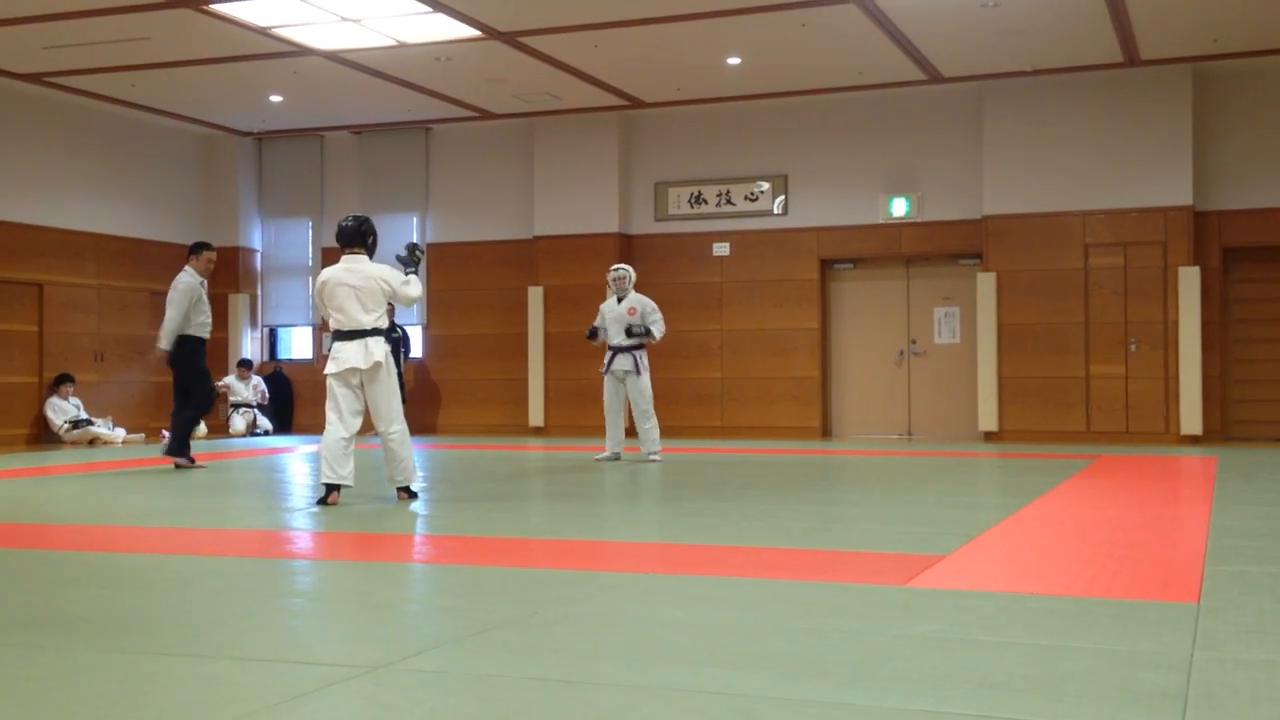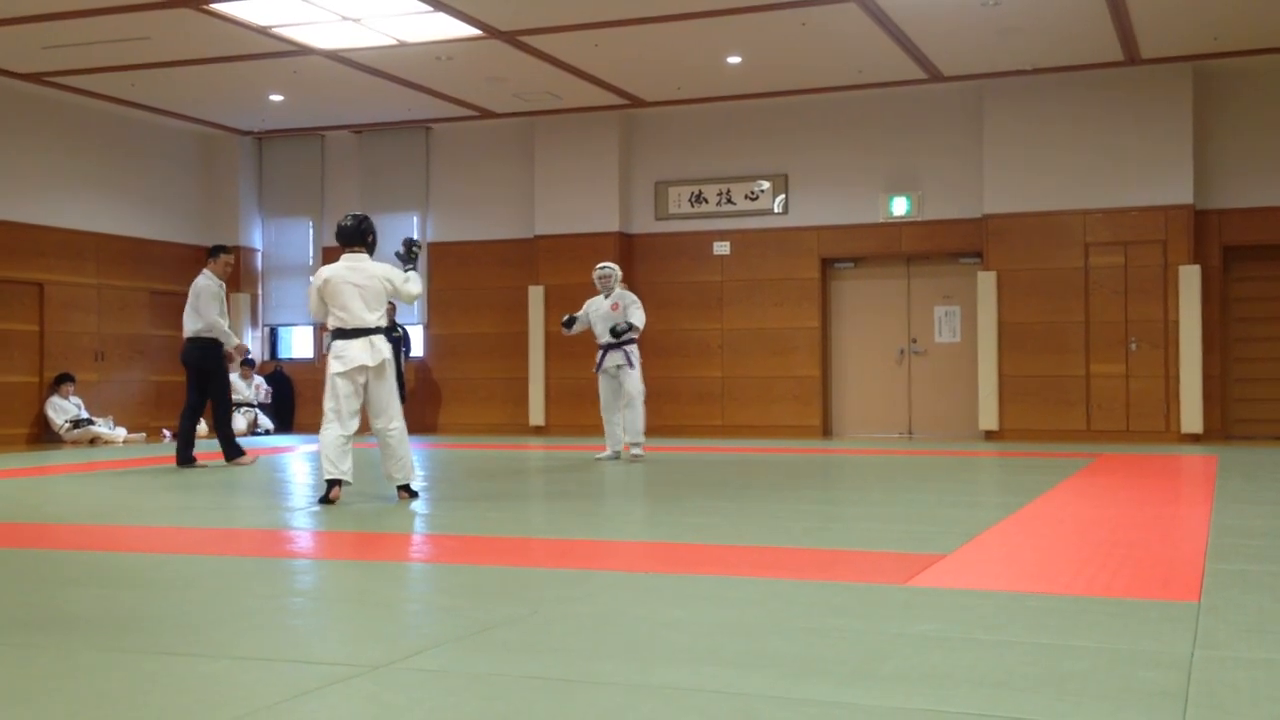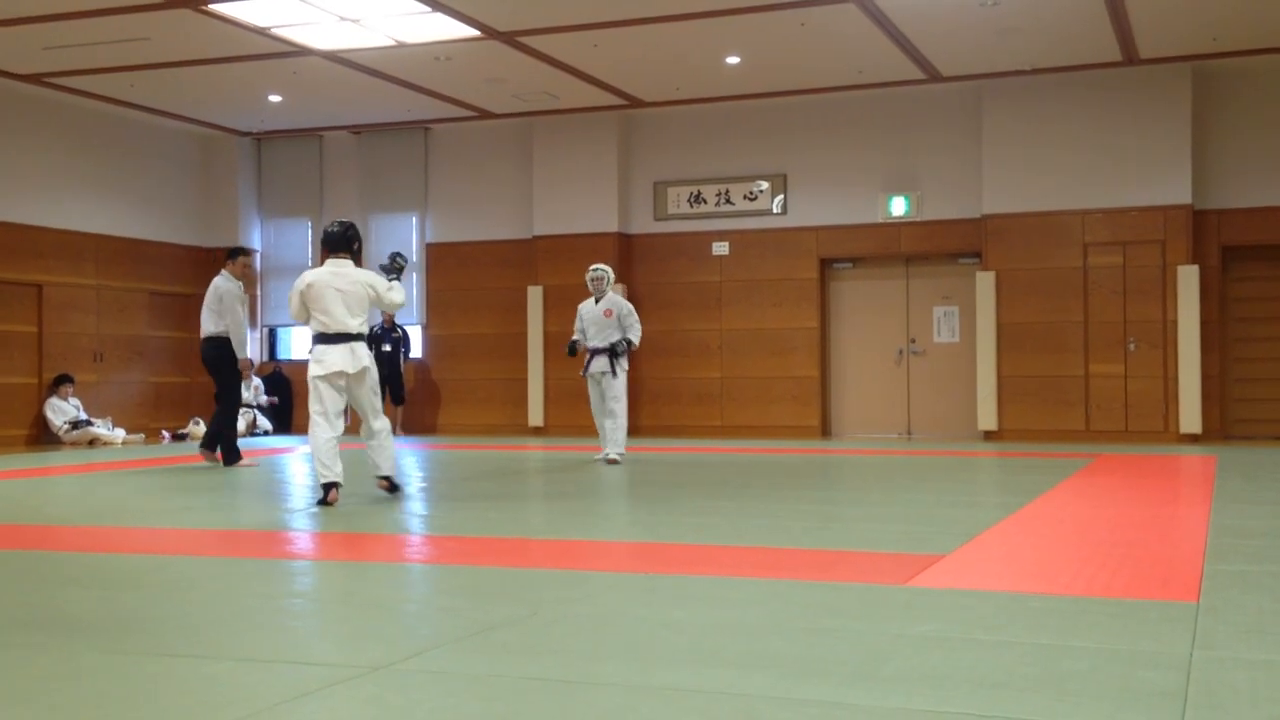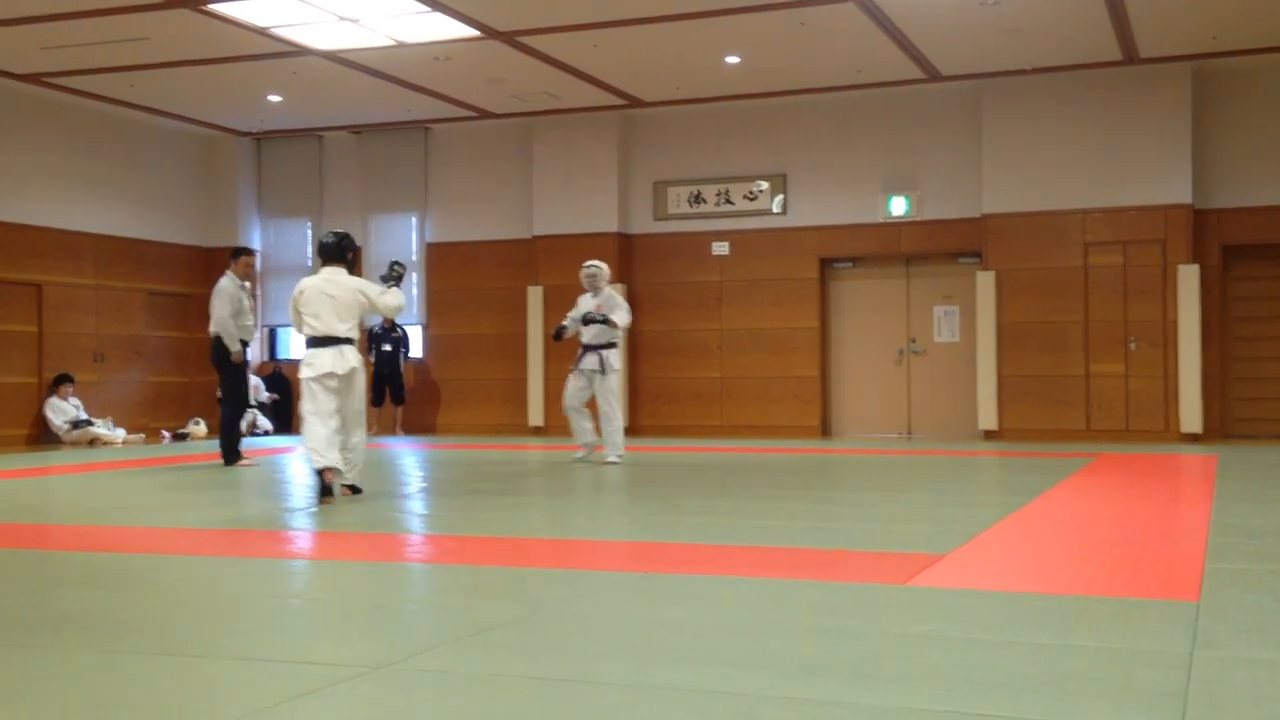
dt=0.3s
person 1, frame 1
left shoulder: (326, 276)
right shoulder: (382, 273)
right elbow: (411, 294)
right wrist: (411, 268)
left hip: (342, 352)
right hip: (375, 350)
left knee: (338, 422)
right knee: (390, 421)
left ankle: (333, 487)
right ankle: (403, 484)
person 1, frame 2
left shoulder: (325, 274)
right shoulder: (383, 271)
left elbow: (318, 314)
right elbow: (412, 292)
right wrist: (410, 265)
left hip: (343, 350)
right hip: (376, 348)
left knee: (337, 421)
right knee: (389, 419)
left ankle: (334, 482)
right ankle: (403, 484)
person 1, frame 3
left shoulder: (309, 279)
right shoulder: (367, 278)
left elbow: (299, 316)
right elbow: (395, 301)
right wrist: (394, 276)
left hip: (324, 355)
right hip: (357, 354)
left knee: (325, 423)
right knee: (375, 419)
left ankle: (330, 485)
right ankle: (384, 475)
person 1, frame 4
left shoulder: (304, 286)
right shoulder: (359, 286)
left elbow: (298, 325)
right elbow: (393, 306)
right wrist: (394, 284)
left hip: (316, 358)
right hip: (347, 358)
left knee: (318, 421)
right knee: (353, 426)
left ankle: (327, 471)
right ankle: (349, 480)
person 2, frame 1
left shoulder: (194, 283)
right shoulder: (188, 282)
right elbow: (175, 316)
right wrist: (164, 346)
left hip: (188, 348)
right hip: (187, 347)
left knee: (185, 402)
right knee: (203, 399)
left ankle: (181, 454)
right ankle: (176, 448)
person 2, frame 2
left shoulder: (207, 284)
right shoulder: (208, 285)
right elbow: (213, 321)
left wrist: (225, 348)
right wrist: (234, 343)
left hip: (196, 348)
right hip: (206, 349)
left knee: (194, 404)
right knee: (221, 403)
left ankle: (184, 456)
right ankle: (233, 453)
person 2, frame 3
left shoulder: (221, 284)
right shoulder: (230, 287)
right elbow: (235, 323)
left wrist: (239, 354)
right wrist: (242, 356)
left hip: (214, 346)
right hip: (223, 348)
left knee: (226, 401)
right knee: (230, 402)
left ankle: (209, 445)
right ankle: (231, 456)
person 2, frame 4
left shoulder: (240, 287)
right shoulder: (227, 287)
right elbow: (223, 319)
left wrist: (238, 348)
right wrist: (235, 348)
left hip: (234, 348)
right hip: (228, 349)
left knee: (238, 401)
right knee: (234, 402)
left ankle: (230, 450)
right ankle: (231, 455)
person 3, frame 1
left shoulder: (643, 302)
right shoulder: (606, 306)
left elbow: (659, 327)
right elbow: (601, 335)
left wrist: (643, 330)
right wrist: (594, 333)
left hip: (635, 359)
right hip: (613, 359)
left knee: (642, 406)
right knee: (612, 406)
left ankle: (652, 450)
right ankle: (614, 449)
person 3, frame 2
left shoulder: (627, 297)
right shoulder: (592, 304)
left elbow: (638, 318)
right elbow: (574, 326)
left wrist: (626, 326)
right wrist: (567, 323)
left hip: (626, 354)
right hip: (605, 357)
left knee: (633, 395)
right knee: (608, 405)
left ankle: (635, 443)
right ankle: (614, 448)
person 3, frame 3
left shoulder: (620, 304)
right shoulder: (584, 307)
left elbow: (635, 330)
right elbow: (581, 333)
left wrist: (624, 344)
right wrist: (575, 344)
left hip: (614, 361)
right hip: (593, 361)
left knee: (615, 405)
right knee: (599, 408)
left ankle: (615, 450)
right ankle: (608, 448)
person 3, frame 4
left shoulder: (613, 298)
right shoulder: (583, 300)
left elbow: (622, 318)
right elbow: (573, 319)
left wrist: (601, 319)
right wrist: (562, 329)
left hip: (605, 357)
right hip: (585, 358)
left knee: (608, 406)
right knee: (571, 401)
left ankle: (614, 452)
right ankle: (587, 444)
